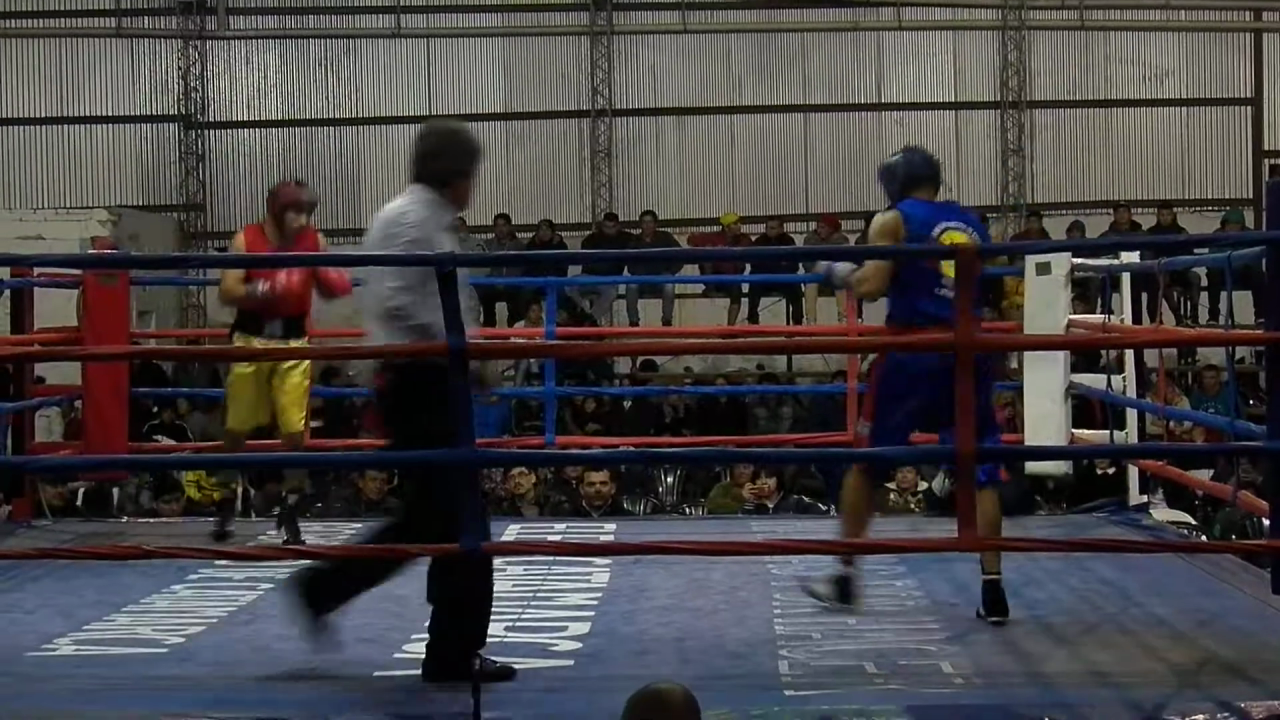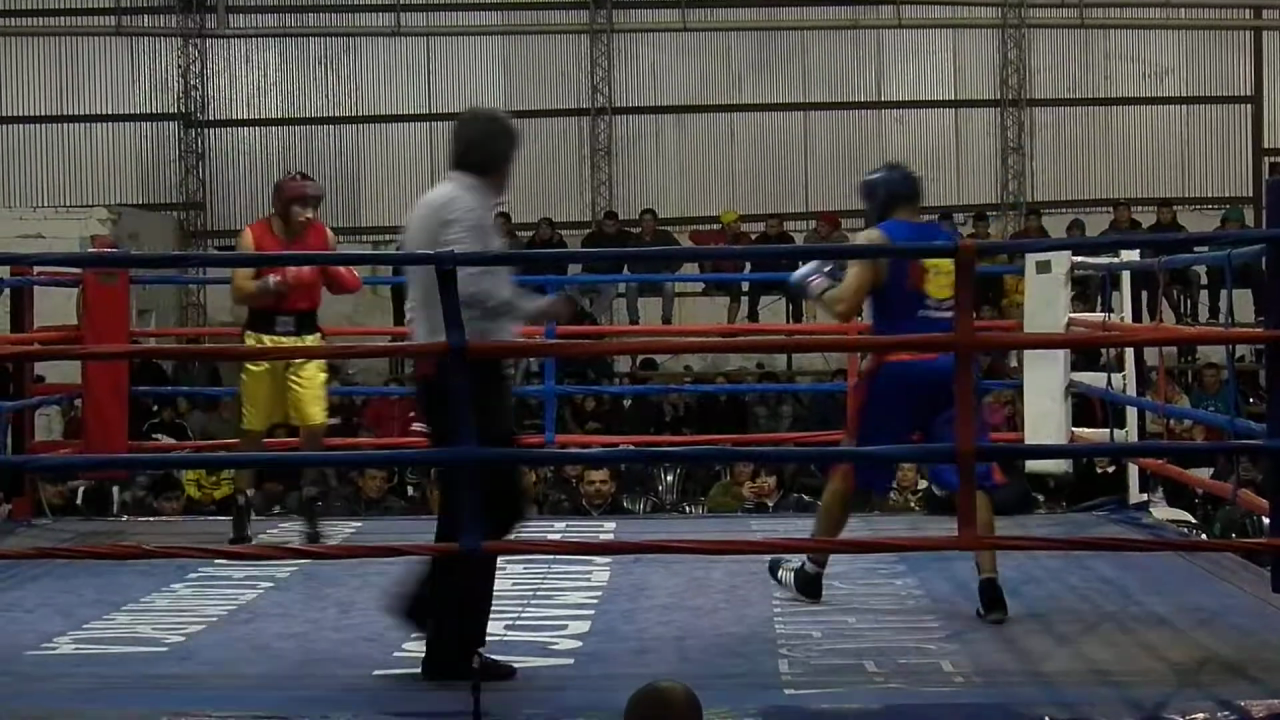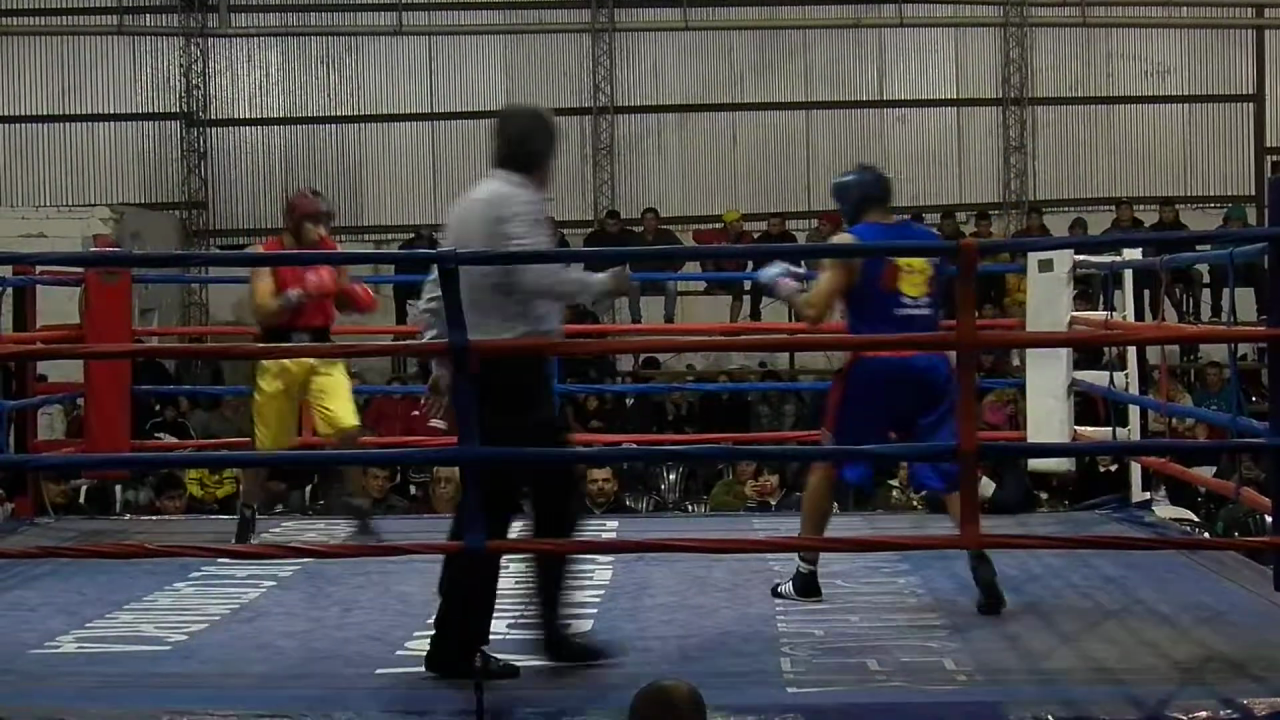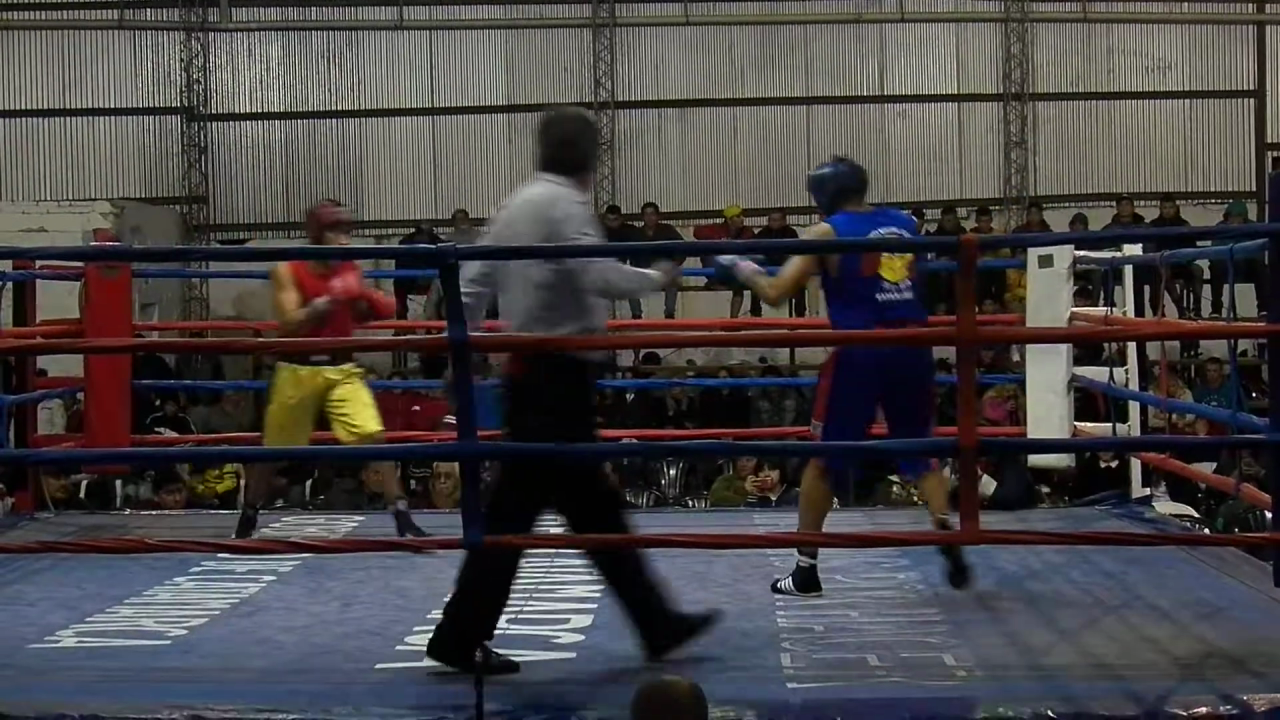
dt=0.1s
person 1, frame 1
left shoulder: (424, 218)
right shoulder: (413, 219)
right elbow: (397, 302)
left wrist: (459, 346)
right wrist: (456, 349)
left hip: (421, 384)
right hip: (423, 385)
left knee: (427, 517)
right knee: (460, 517)
left ankle: (325, 586)
right ankle: (454, 652)
person 1, frame 2
left shoulder: (432, 203)
right shoulder: (463, 205)
left elbow: (418, 294)
right elbow: (473, 288)
right wrist: (540, 308)
left hip: (448, 372)
right hip: (465, 376)
left knee: (497, 502)
right knee: (473, 512)
left ankle: (430, 602)
right ankle: (452, 652)
person 1, frame 3
left shoulder: (472, 201)
right shoulder: (516, 201)
left elbow: (436, 293)
right elbow: (542, 277)
left wrist: (441, 363)
right wrist: (604, 284)
left hip: (491, 368)
right hip: (512, 371)
left knee: (560, 496)
right knee: (487, 510)
left ankle: (551, 632)
right ankle: (454, 647)
person 1, frame 4
left shoulder: (513, 207)
right shoulder: (565, 206)
left elbow: (472, 289)
right elbow: (596, 275)
right wrist: (655, 278)
left hip: (528, 371)
right hip: (556, 376)
left knee: (595, 506)
right knee: (514, 510)
left ankle: (657, 622)
right ankle: (459, 638)
person 2, frame 1
left shoulder: (893, 221)
right shoulder: (975, 225)
left elbow: (871, 286)
left wrist: (841, 270)
left hip: (912, 353)
left knee: (864, 464)
right knee: (981, 474)
left ankle: (845, 576)
right ankle: (993, 590)
person 2, frame 2
left shoulder: (875, 241)
right shoulder: (953, 241)
left elbow: (845, 309)
left wrist: (815, 284)
left hip: (898, 368)
right hip: (951, 365)
left knee: (848, 471)
right knee: (971, 479)
left ankle: (811, 574)
right ankle: (989, 587)
person 2, frame 3
left shoulder: (848, 244)
right shoulder: (929, 239)
left elbow: (812, 312)
left wrist: (782, 283)
left hip: (876, 366)
right hip: (930, 364)
left knee: (828, 467)
right knee: (948, 474)
left ankle: (806, 576)
right ankle: (979, 559)
person 2, frame 4
left shoulder: (826, 233)
right shoulder: (907, 224)
left elbow: (776, 293)
left wrist: (740, 265)
left hip: (860, 352)
right hip: (912, 350)
left knee: (823, 460)
right knee: (920, 456)
left ankle: (806, 571)
right ankle: (946, 529)
person 3, frame 1
left shoulder: (314, 241)
right shoulder: (246, 240)
left elbow: (325, 288)
right elbow: (227, 294)
left wrist: (335, 284)
right wrist: (267, 289)
left hip: (294, 341)
right hip: (251, 339)
left knee: (294, 432)
right knee: (237, 428)
left ankle: (288, 513)
right ankle: (226, 505)
person 3, frame 2
left shoulder: (322, 235)
right shoulder: (253, 236)
left elbow: (333, 284)
right elbow: (239, 292)
left wrist: (345, 279)
right wrist: (278, 281)
left hip: (307, 337)
right hip: (263, 337)
left knee: (314, 426)
right knee: (253, 429)
left ankle: (311, 507)
right ankle: (242, 509)
person 3, frame 3
left shoulder: (331, 252)
right shoulder: (266, 255)
left elbow: (339, 297)
right elbow: (262, 311)
left wrist: (355, 296)
right wrist: (301, 293)
left hip: (322, 353)
right hip: (280, 355)
left knee: (349, 431)
right knee: (265, 447)
left ankle: (362, 515)
right ankle: (246, 521)
person 3, frame 4
left shoulder: (349, 265)
right shoulder: (287, 268)
left elbow: (358, 316)
right elbow: (289, 326)
left wrist: (375, 305)
right wrist: (328, 301)
left hip: (341, 366)
right hip: (298, 368)
left knee: (374, 437)
right knee: (273, 451)
left ankle: (403, 520)
right ankle: (248, 519)
